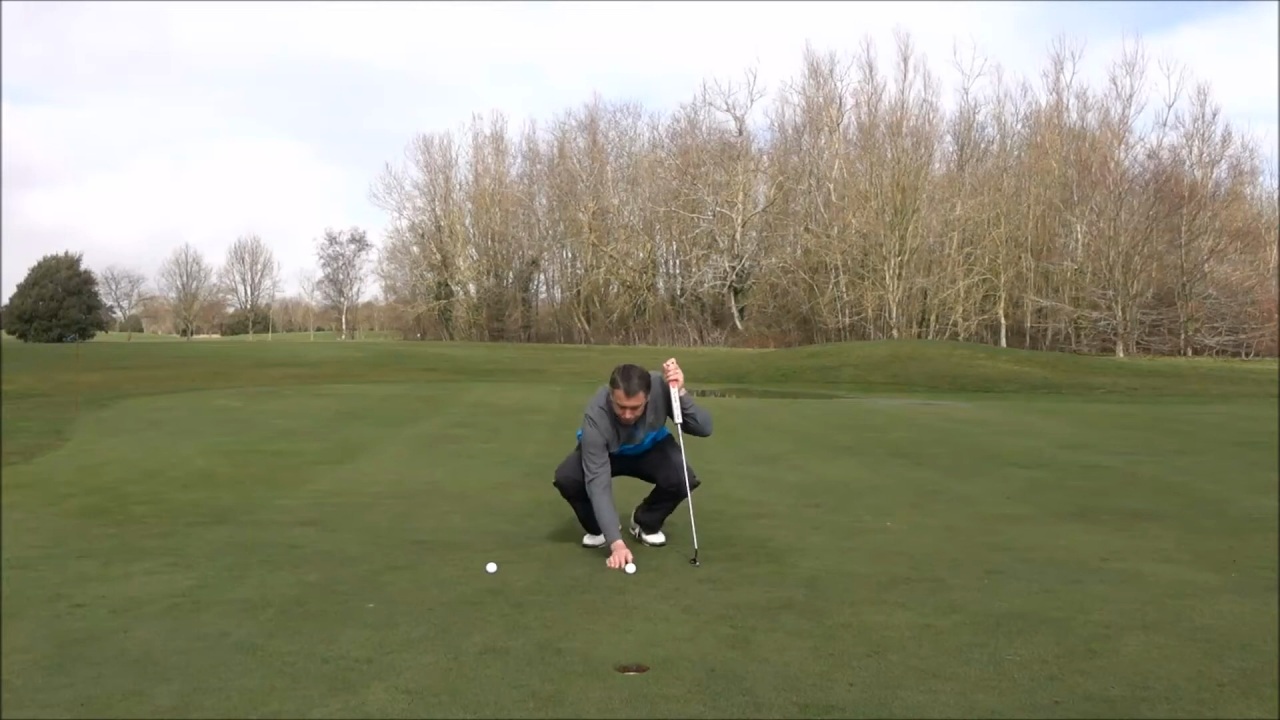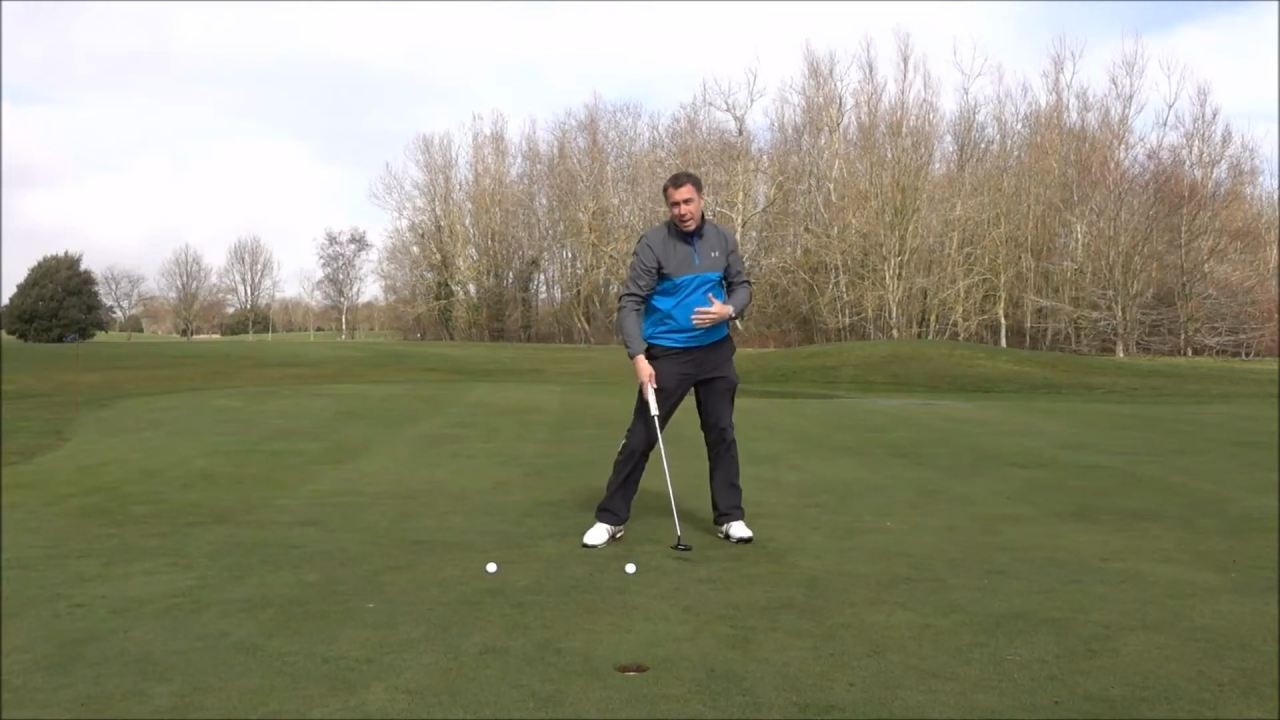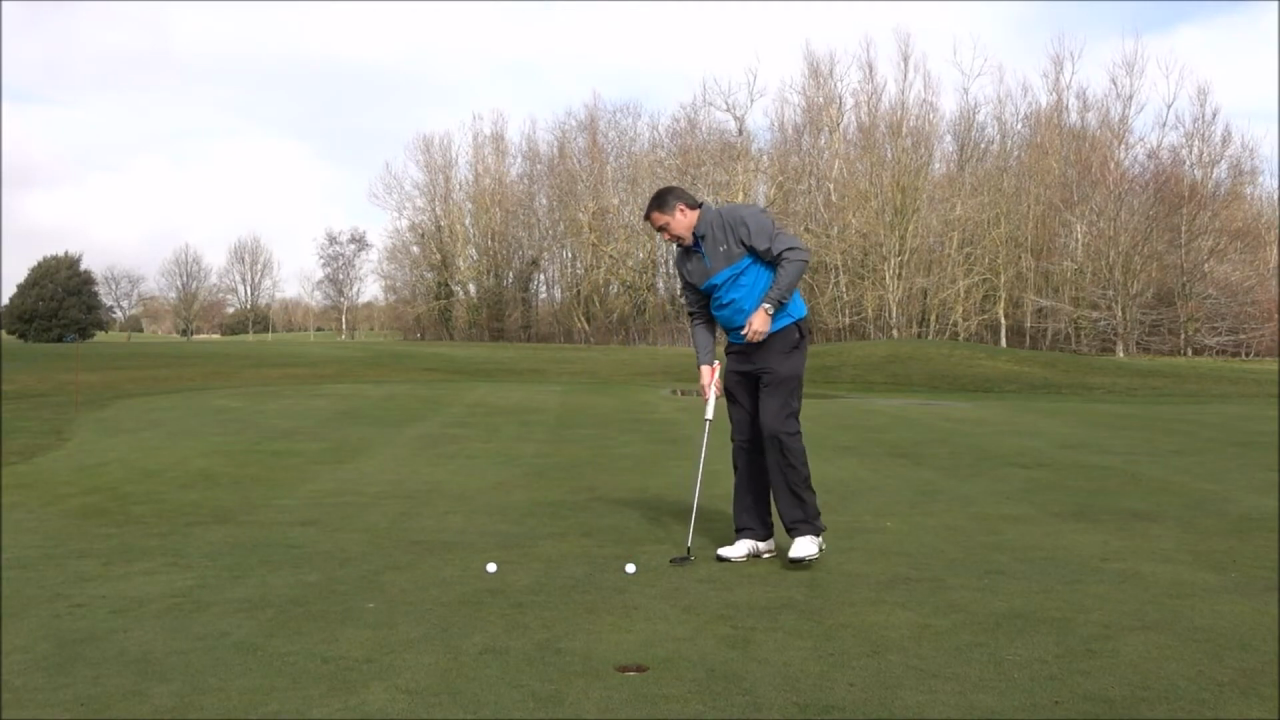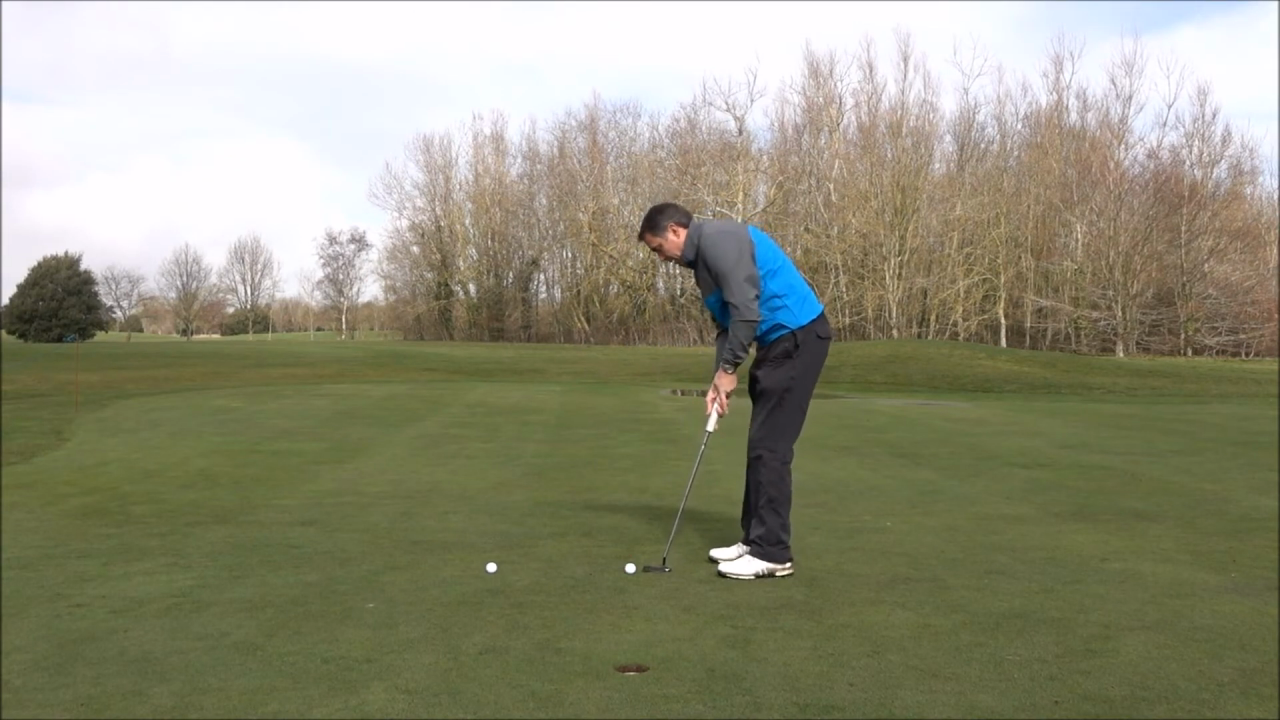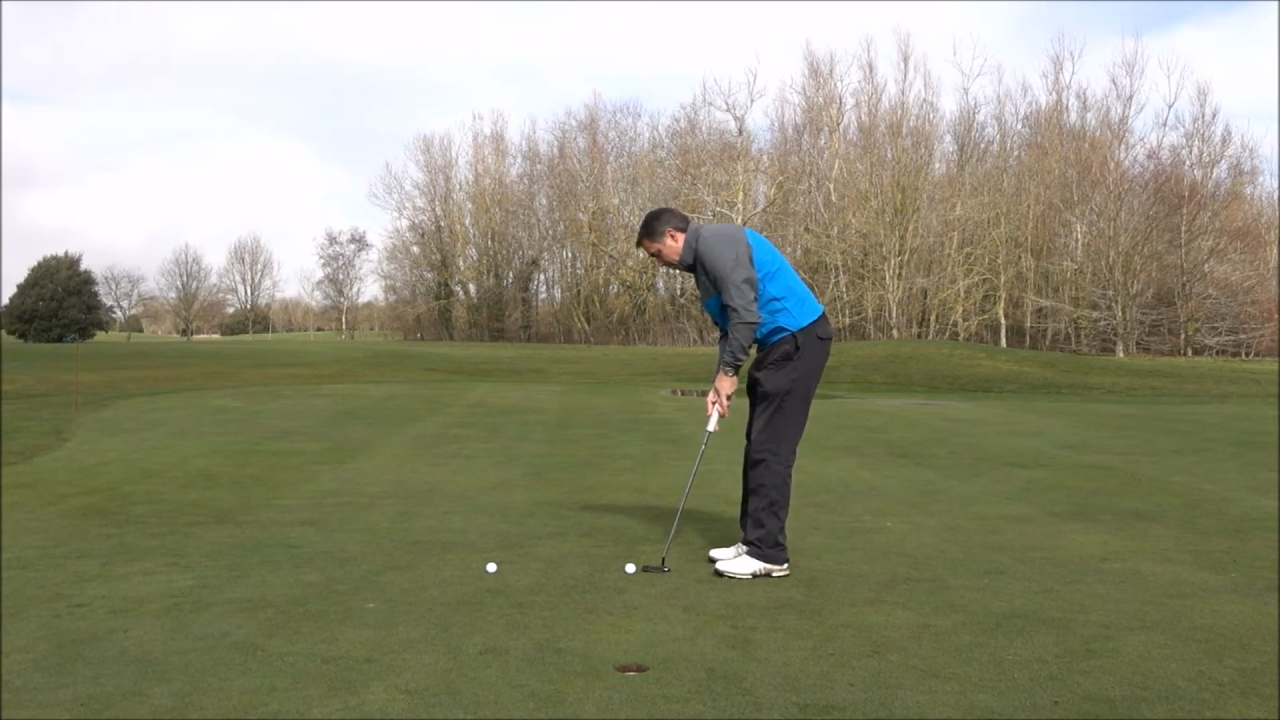
dt=1s
person 1, frame 1
left shoulder: (661, 387)
right shoulder: (597, 414)
left elbow: (704, 429)
right elbow: (598, 482)
left wrist: (681, 392)
right wrist: (616, 543)
left hip: (652, 449)
right hip: (608, 458)
left knee: (683, 480)
right knee: (566, 478)
left ankle: (647, 522)
right ankle: (598, 526)
person 1, frame 2
left shoulder: (723, 238)
right shoulder: (652, 243)
left elbow: (742, 286)
right elbow: (630, 304)
left wrist: (729, 310)
right wrist: (638, 357)
left hip: (715, 350)
right hip: (666, 353)
left knee: (721, 433)
right knee: (641, 436)
left ankle: (730, 517)
right ankle: (610, 518)
person 1, frame 3
left shoulder: (740, 219)
right shoulder: (686, 260)
left elbow: (795, 256)
right elbow: (700, 317)
left wrist: (766, 308)
right wrist: (705, 364)
left hip: (781, 335)
right hip: (740, 348)
left knee: (777, 426)
right knee: (745, 439)
left ankle: (806, 529)
right ankle: (754, 533)
person 1, frame 4
left shoulder: (718, 239)
right shoulder: (704, 258)
left elbow: (747, 310)
right elbow: (728, 322)
left wrist: (728, 369)
right wrist: (719, 378)
left hip: (797, 337)
right hip: (780, 340)
left knee: (769, 444)
right knee: (761, 443)
left ankle: (772, 552)
right ankle: (756, 540)
person 1, frame 5
left shoulder: (714, 242)
right shoulder: (703, 259)
left elbow: (746, 313)
right elbow: (731, 322)
left wrist: (728, 372)
right wrist: (721, 381)
left hip: (797, 338)
right hip: (782, 341)
left knee: (770, 448)
right knee: (759, 445)
left ankle: (769, 553)
right ankle: (755, 541)
